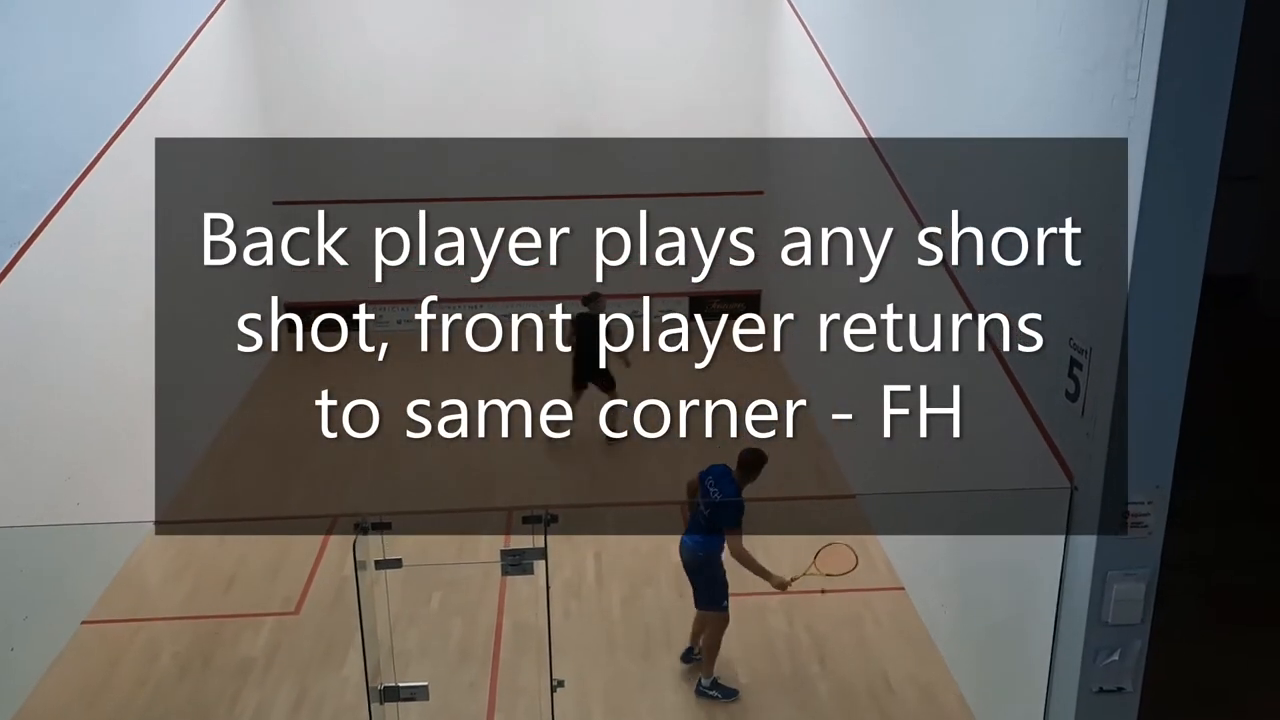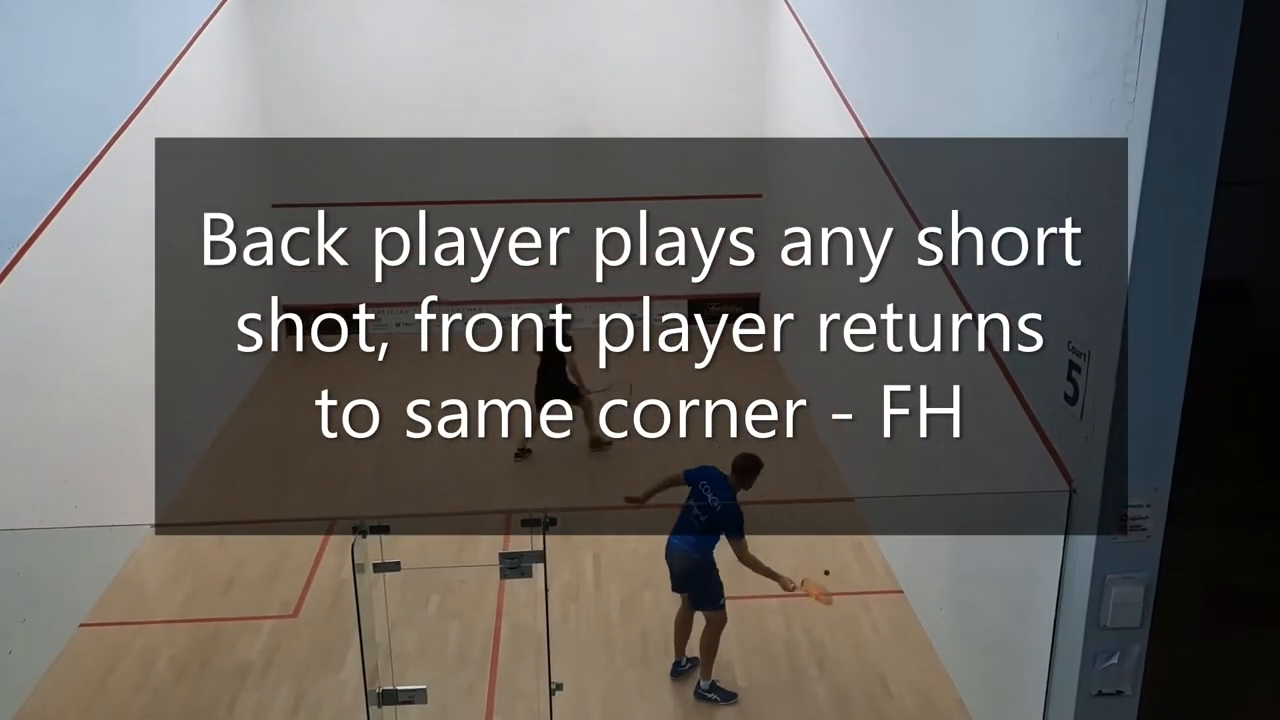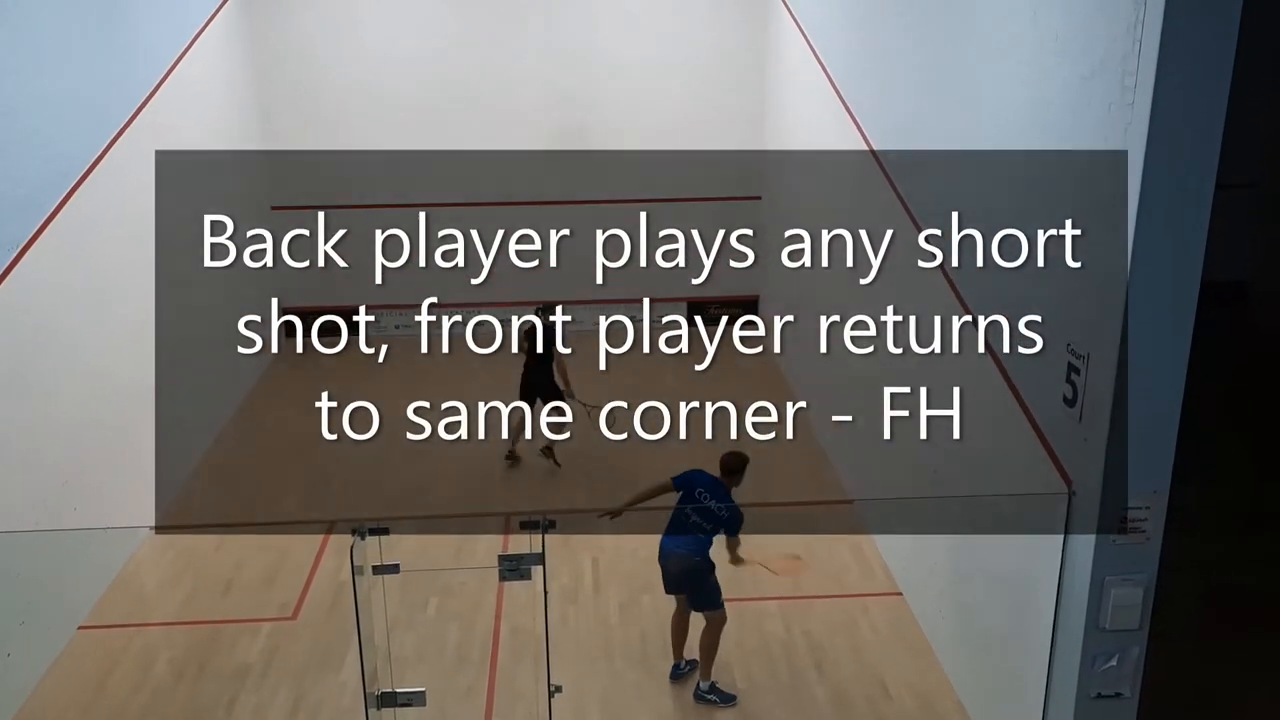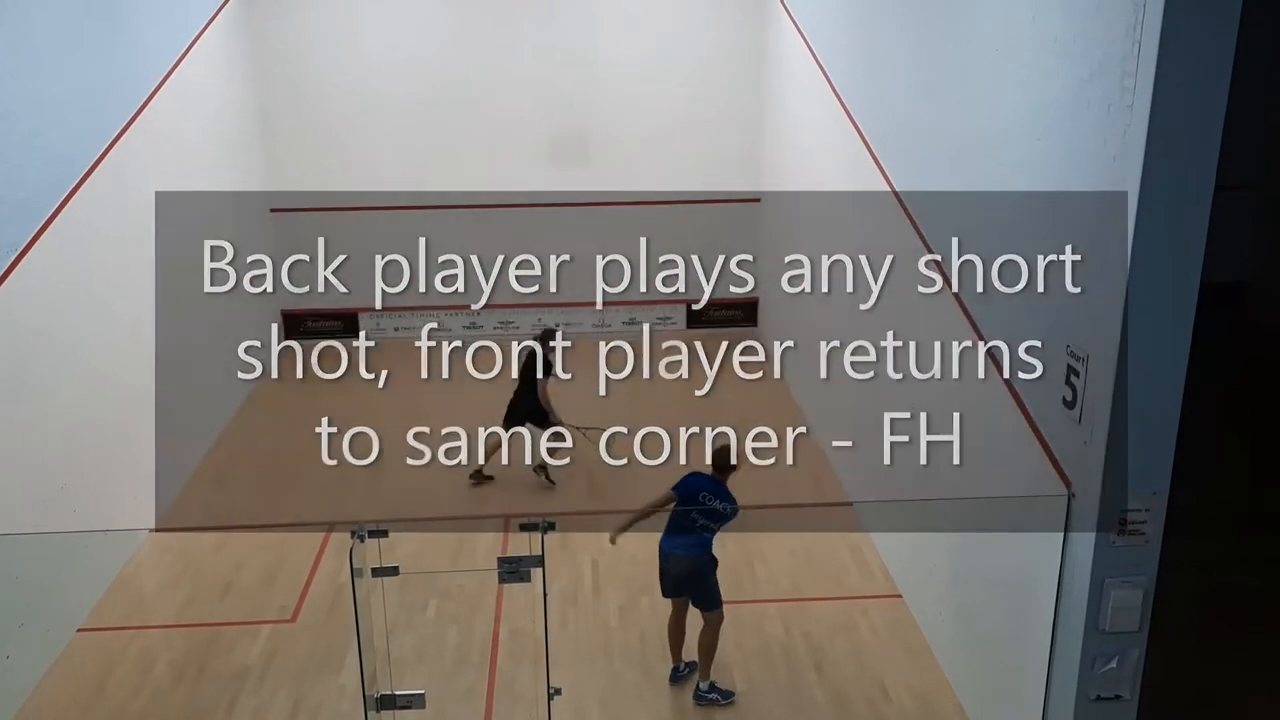
dt=0.2s
person 1, frame 1
left shoulder: (717, 471)
right shoulder: (731, 503)
left elbow: (691, 486)
right elbow: (736, 551)
left wrist: (689, 510)
right wrist: (771, 578)
left hip: (689, 545)
right hip: (702, 556)
left knee: (707, 602)
right knee: (719, 619)
left ankle: (692, 650)
right ankle: (706, 683)
person 1, frame 2
left shoulder: (707, 474)
right shoulder: (731, 510)
left elbow: (670, 481)
right elbow: (743, 556)
left wrist: (644, 498)
right wrist: (779, 578)
left hip: (674, 547)
right hip: (694, 558)
left knee: (688, 603)
right knee: (717, 620)
left ankle: (679, 662)
right ankle: (705, 686)
person 1, frame 3
left shoulder: (696, 478)
right shoulder: (733, 513)
left elbow: (656, 490)
right elbow: (733, 548)
left wrist: (621, 508)
right wrist: (736, 558)
left hip: (667, 551)
right hip: (693, 562)
left knee: (683, 607)
right knee: (716, 620)
left ankle: (679, 665)
right ankle: (704, 687)
person 1, frame 4
left shoulder: (693, 482)
right shoulder: (731, 506)
left elbow: (657, 505)
left wrist: (623, 527)
left hip: (669, 553)
right hip: (697, 563)
left knee: (678, 610)
right knee: (713, 620)
left ankle: (678, 668)
right ankle: (704, 688)
